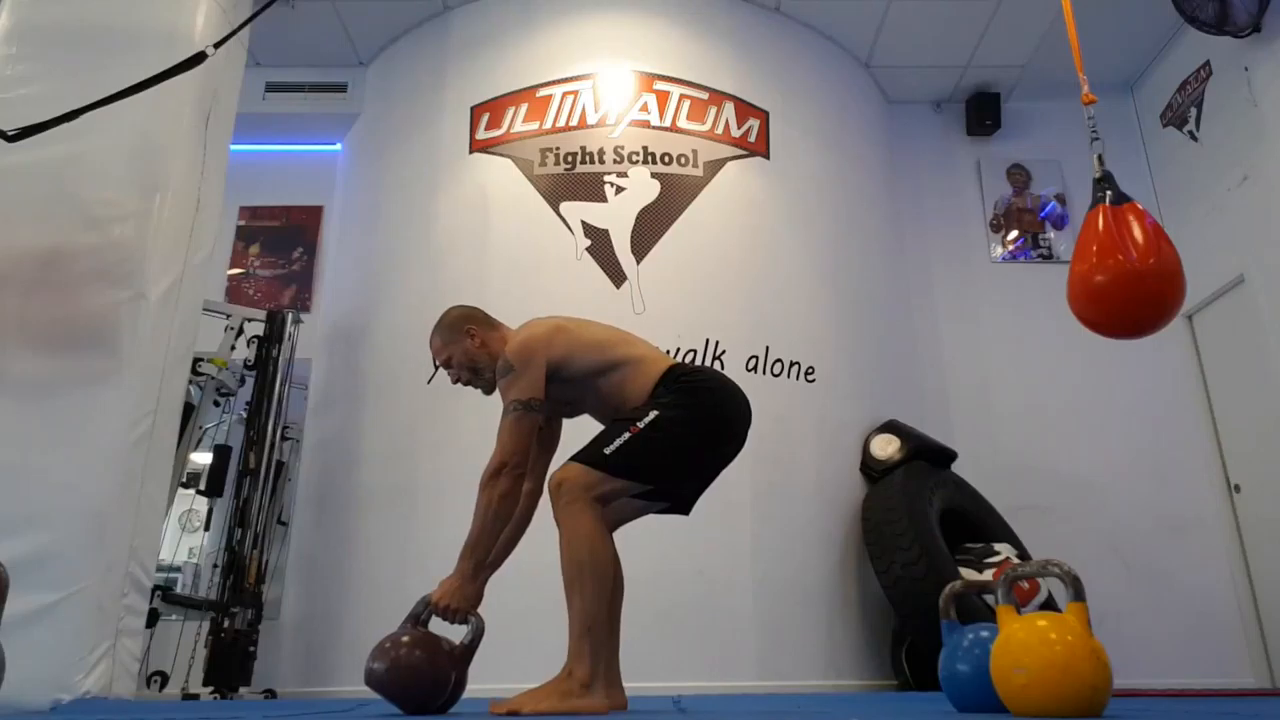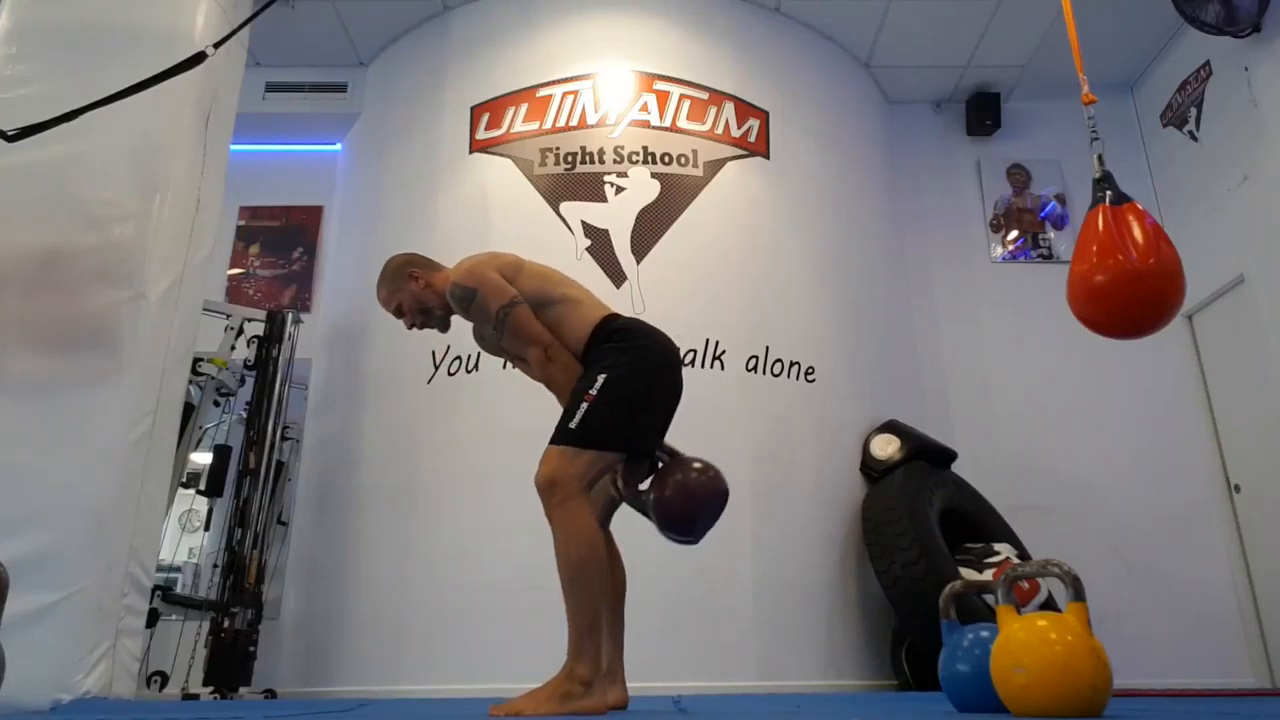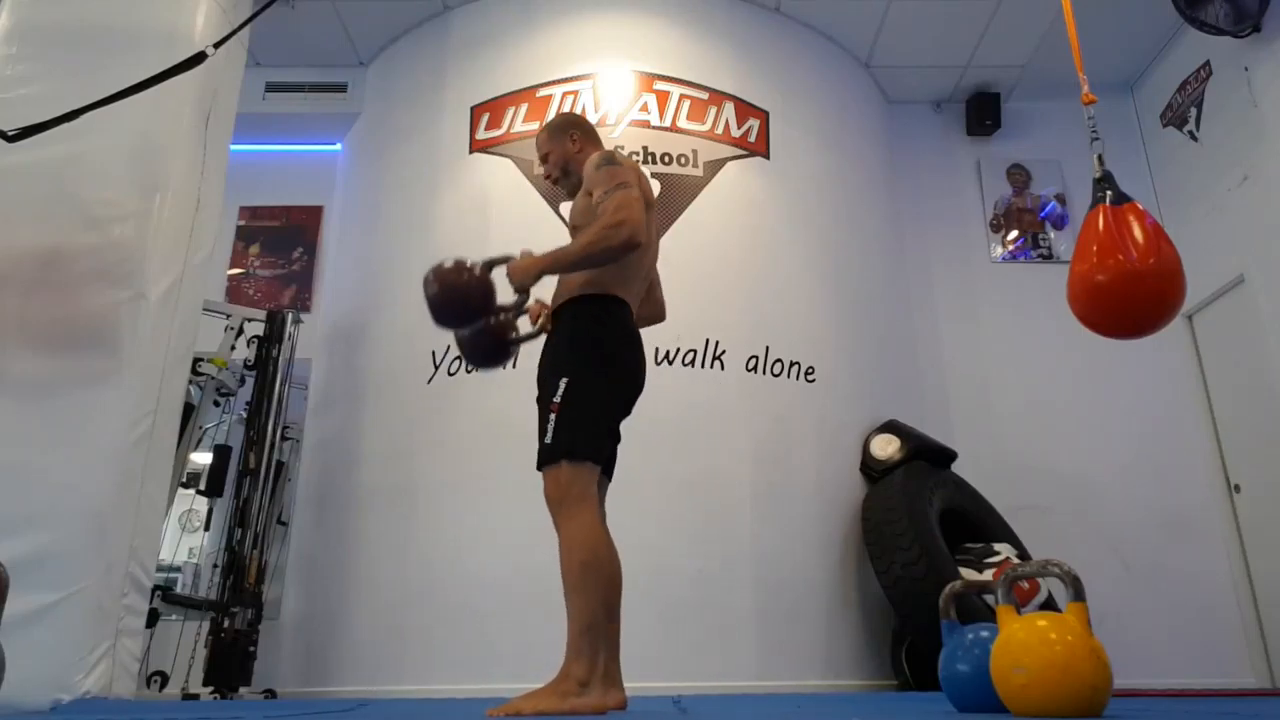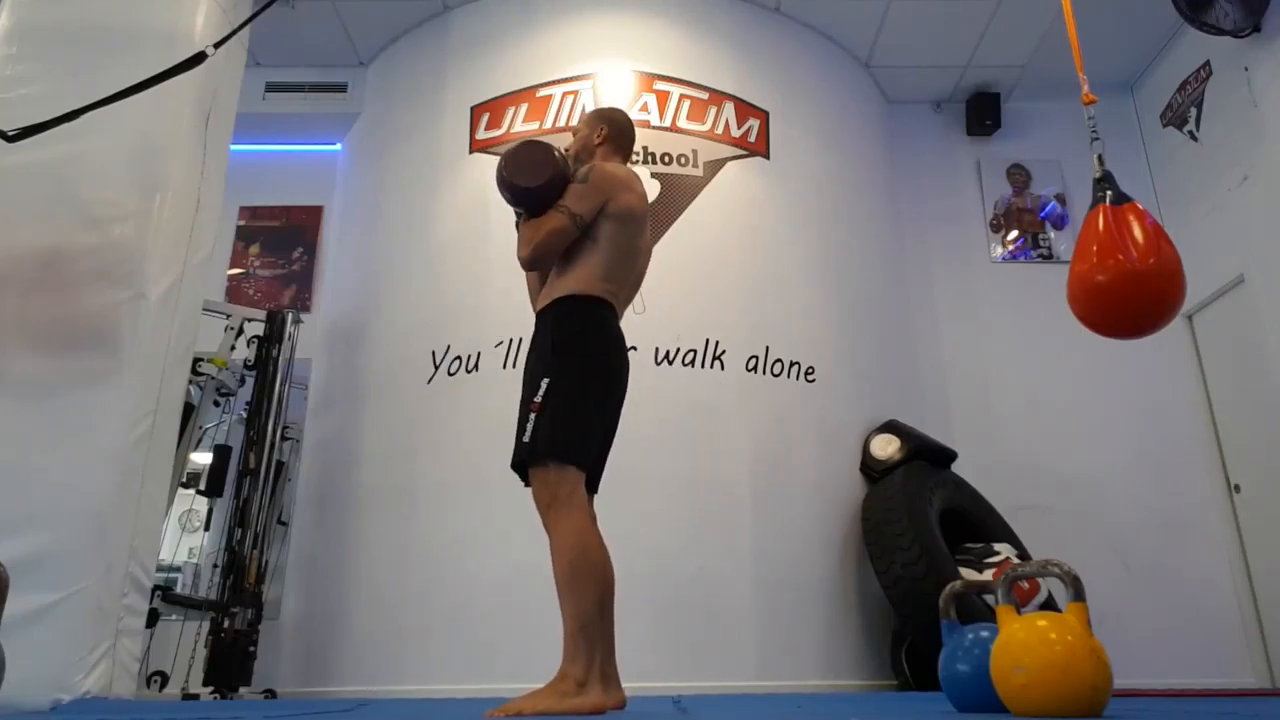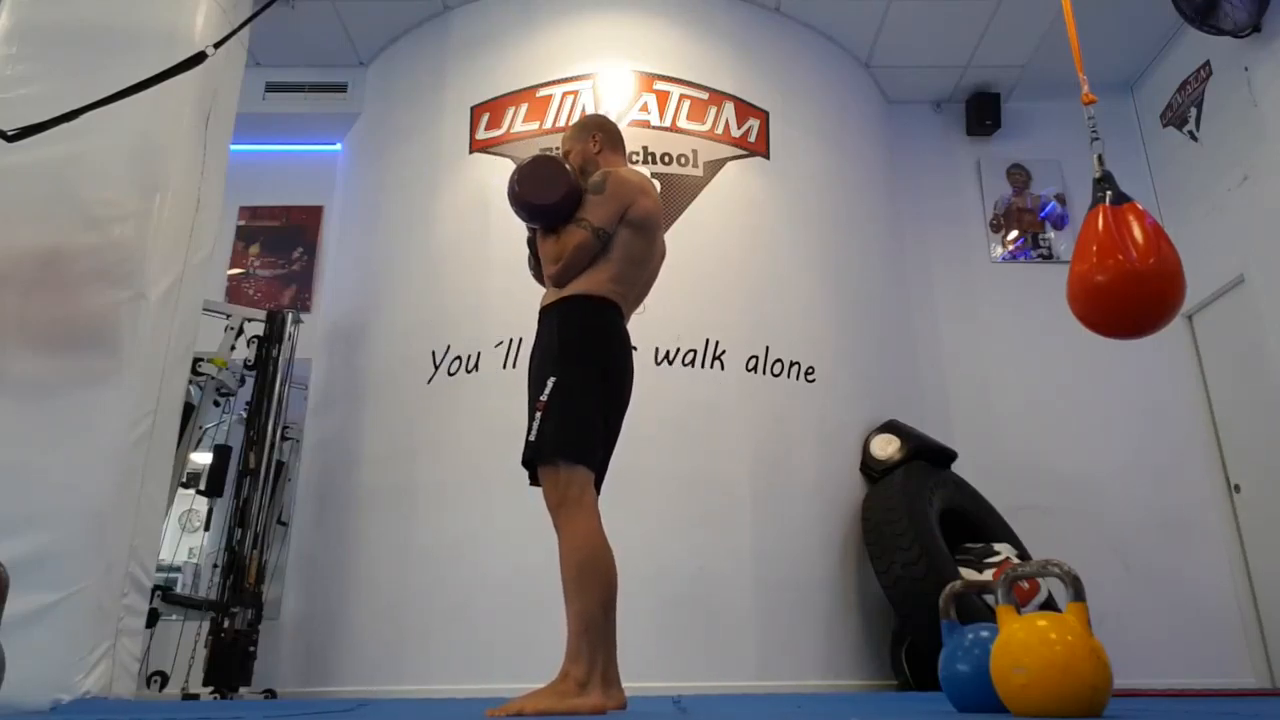
dt=0.7s
person 1, frame 1
left shoulder: (521, 352)
right shoulder: (542, 375)
left elbow: (505, 473)
right elbow: (529, 484)
left wrist: (465, 574)
right wrist: (480, 575)
left hip: (698, 402)
right hip: (709, 408)
left knee: (572, 490)
right knee: (587, 514)
left ankle: (584, 682)
right ankle: (603, 682)
person 1, frame 2
left shoulder: (467, 280)
right shoulder: (485, 329)
left elbow: (545, 353)
left wrist: (617, 449)
right wrist: (626, 446)
left hip: (632, 355)
right hip: (645, 362)
left knee: (560, 481)
right knee: (585, 513)
left ankle: (583, 679)
right ankle: (607, 679)
person 1, frame 3
left shoulder: (608, 164)
right shoulder: (616, 193)
left elbow: (624, 231)
right elbow: (650, 307)
left wrist: (542, 265)
right wrist: (561, 314)
left hip: (589, 339)
right hip: (609, 345)
left knee: (570, 499)
right knee: (580, 507)
person 1, frame 4
left shoulder: (601, 176)
right shoulder: (627, 211)
left elbow: (531, 252)
right wrist: (543, 210)
left hip: (573, 337)
right hip: (593, 343)
left knee: (559, 497)
right knee: (571, 505)
person 1, frame 5
left shoulder: (615, 181)
right shoulder: (645, 217)
left elbow: (558, 268)
right wrist: (558, 222)
left hip: (576, 334)
right hip: (599, 341)
left knee: (568, 498)
right knee: (576, 505)
